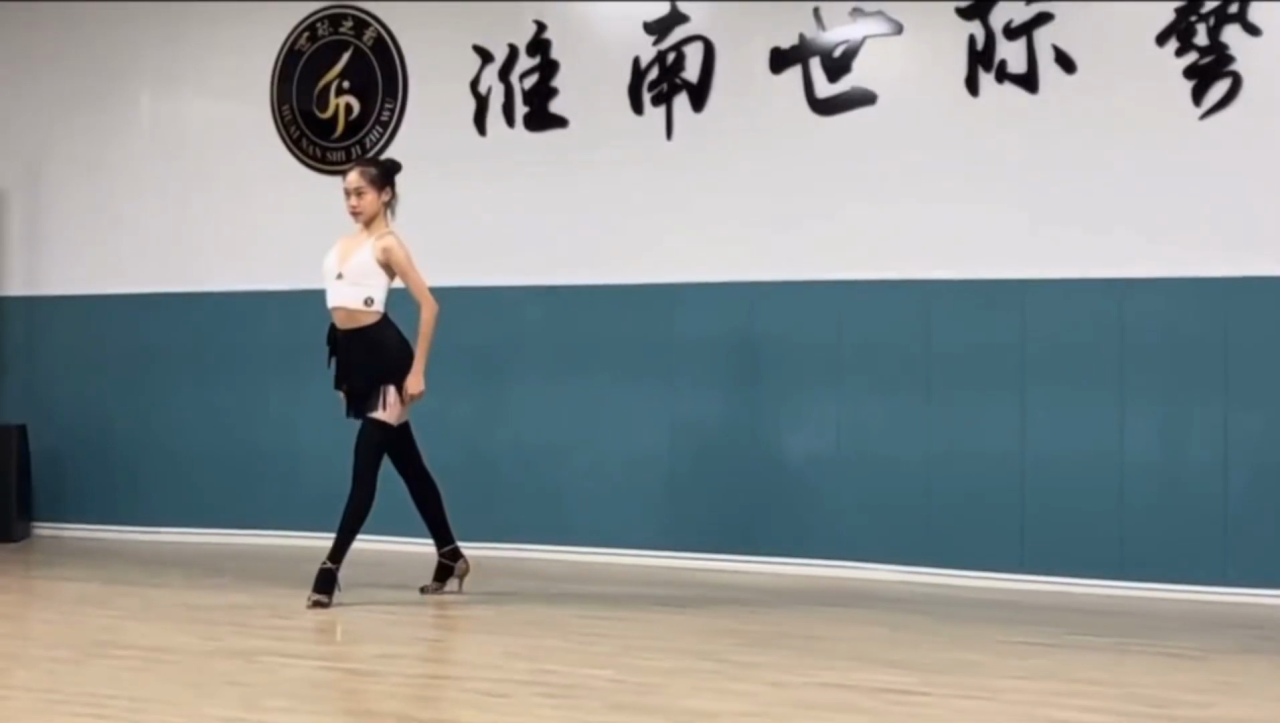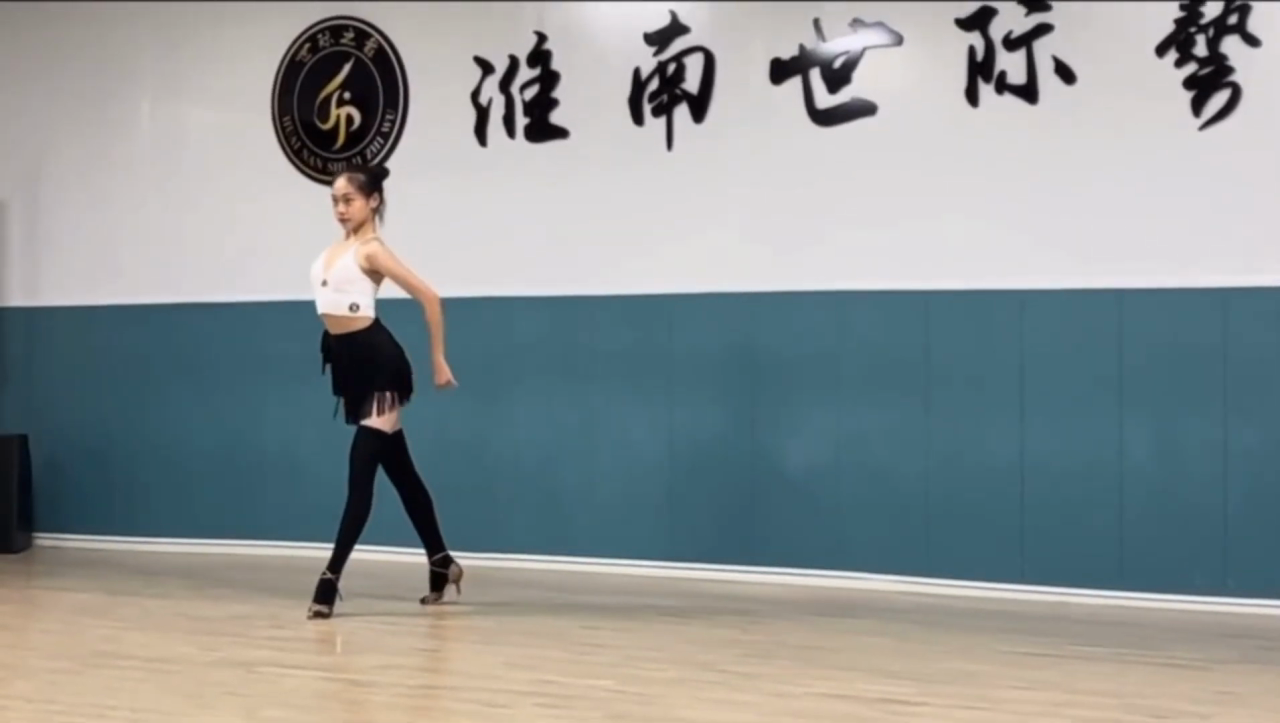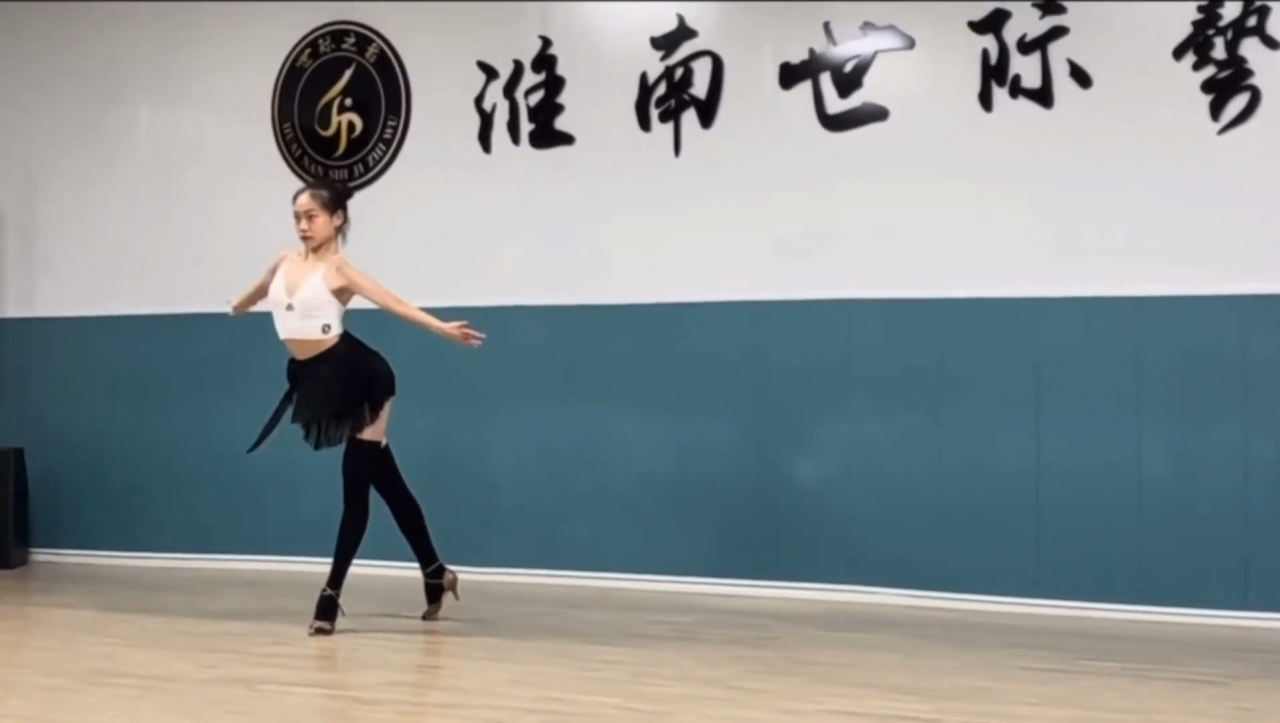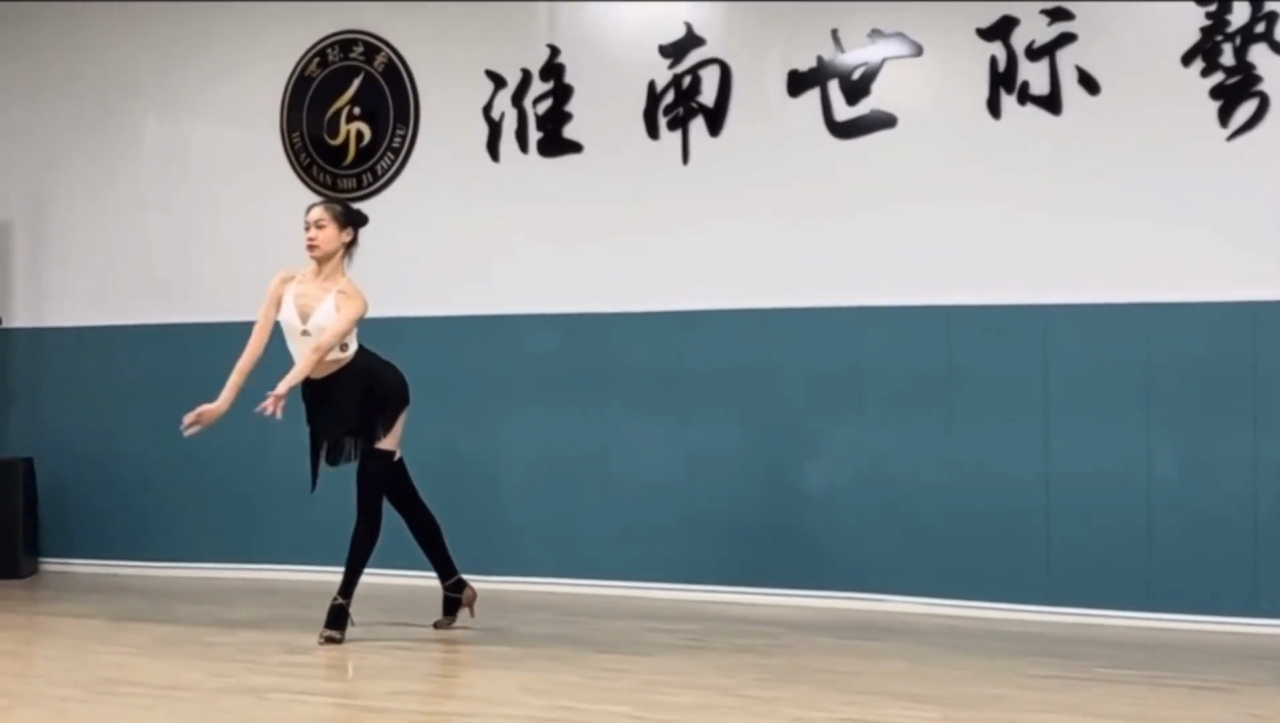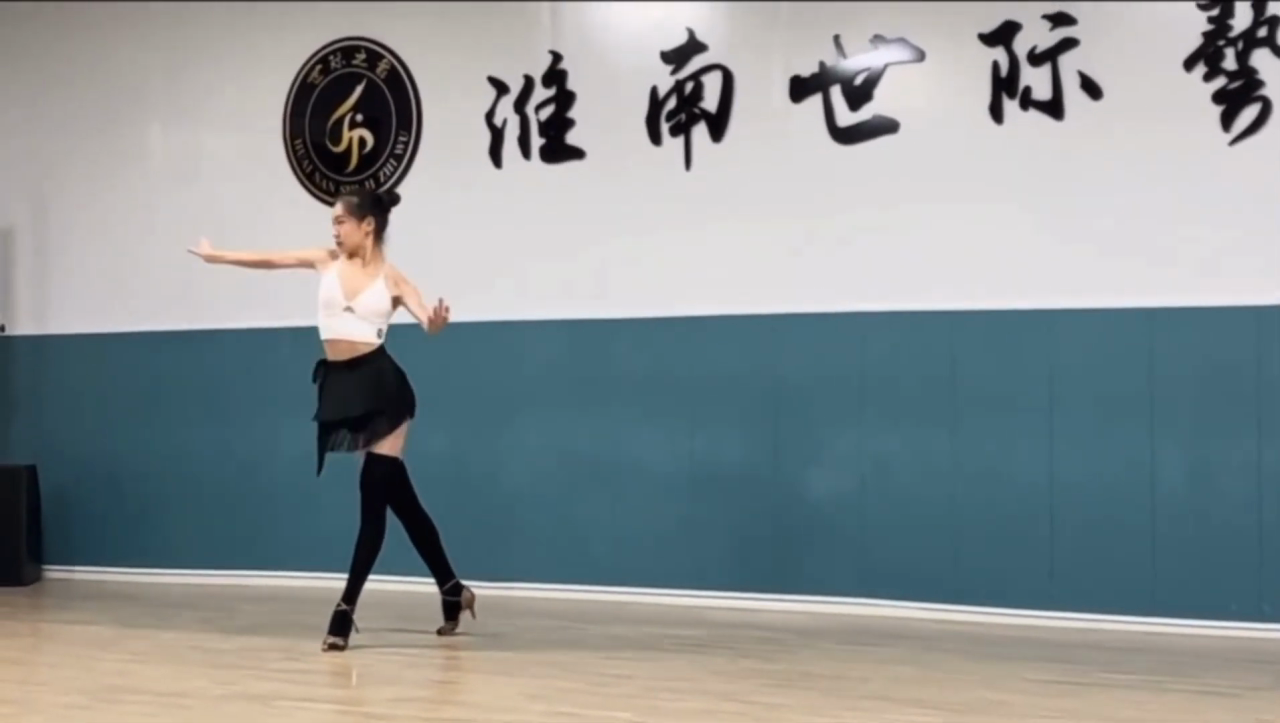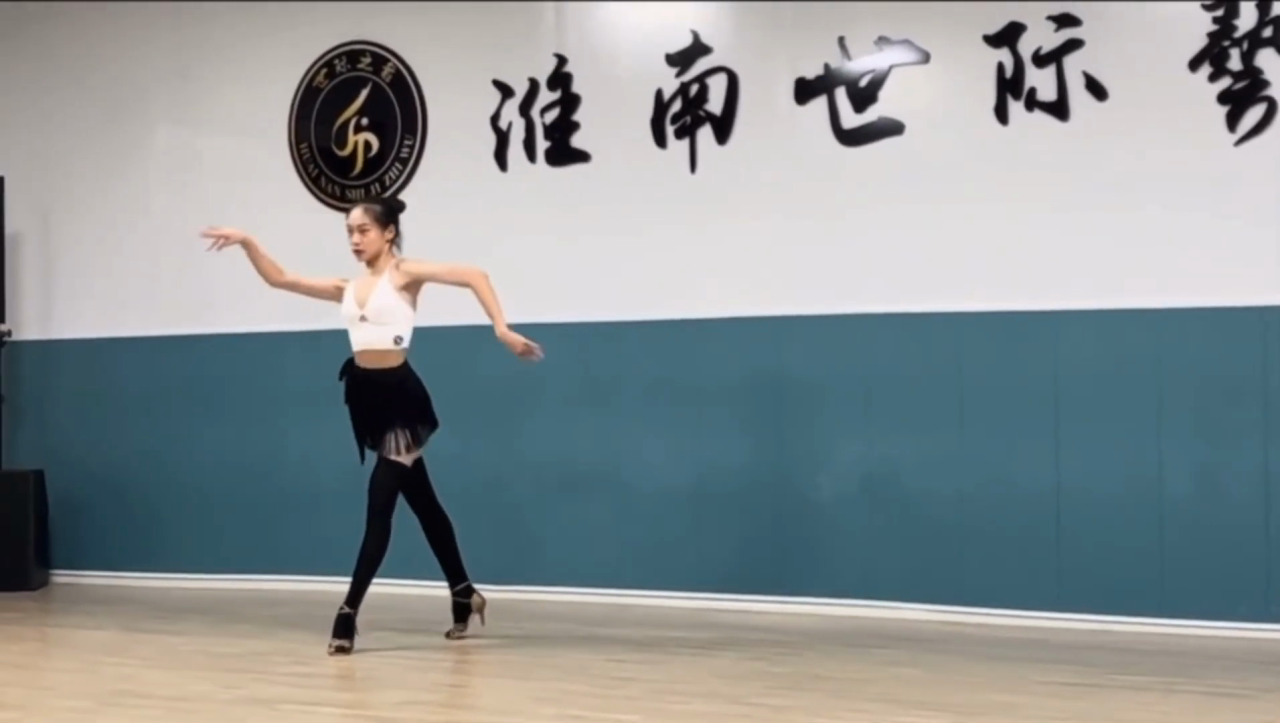
dt=0.7s
person 1, frame 1
left shoulder: (387, 244)
right shoulder: (345, 242)
left elbow: (428, 305)
left wrist: (417, 371)
right wrist: (342, 369)
left hip: (382, 353)
right hip: (352, 353)
left knee: (365, 465)
right knee: (407, 463)
left ankle: (330, 569)
right ankle: (450, 556)
person 1, frame 2
left shoulder: (372, 250)
right shoulder: (337, 248)
left elbow: (429, 298)
left wrist: (439, 361)
left hip: (376, 359)
right hip: (347, 358)
left knee: (361, 470)
right knee: (398, 468)
left ankle: (331, 578)
right ankle: (441, 562)
person 1, frame 3
left shoulder: (341, 268)
right shoulder: (285, 261)
left elbow: (392, 303)
right elbow: (262, 291)
left wrist: (443, 328)
right wrist: (241, 307)
left hip: (358, 376)
right hip: (312, 378)
left knee: (358, 481)
right knee: (382, 479)
left ankle: (332, 594)
right ankle: (435, 572)
person 1, frame 4
left shoulder: (350, 297)
right shoulder: (285, 283)
left elbow: (321, 346)
right elbow: (256, 344)
left wrist: (285, 388)
right wrist: (222, 401)
left hip: (375, 390)
right hip: (333, 397)
left knee: (371, 496)
right knee: (400, 492)
left ankle: (343, 603)
right ankle: (455, 585)
person 1, frame 5
left shoulder: (392, 279)
right shoulder: (327, 260)
left elbow: (429, 320)
right elbow: (270, 259)
left wrist: (435, 318)
right wrist: (216, 255)
left hip: (381, 383)
right hip: (341, 383)
left knee: (375, 497)
right knee: (398, 495)
left ankle: (347, 609)
right ankle: (453, 589)
person 1, frame 6
left shoulder: (404, 273)
right shoulder: (349, 287)
left elbow: (475, 275)
right elbow: (280, 279)
left wrist: (503, 331)
right wrist: (246, 242)
left hip: (402, 394)
right hip: (368, 394)
left knee: (379, 503)
right knee: (422, 501)
left ankle: (349, 612)
right ankle: (465, 593)
